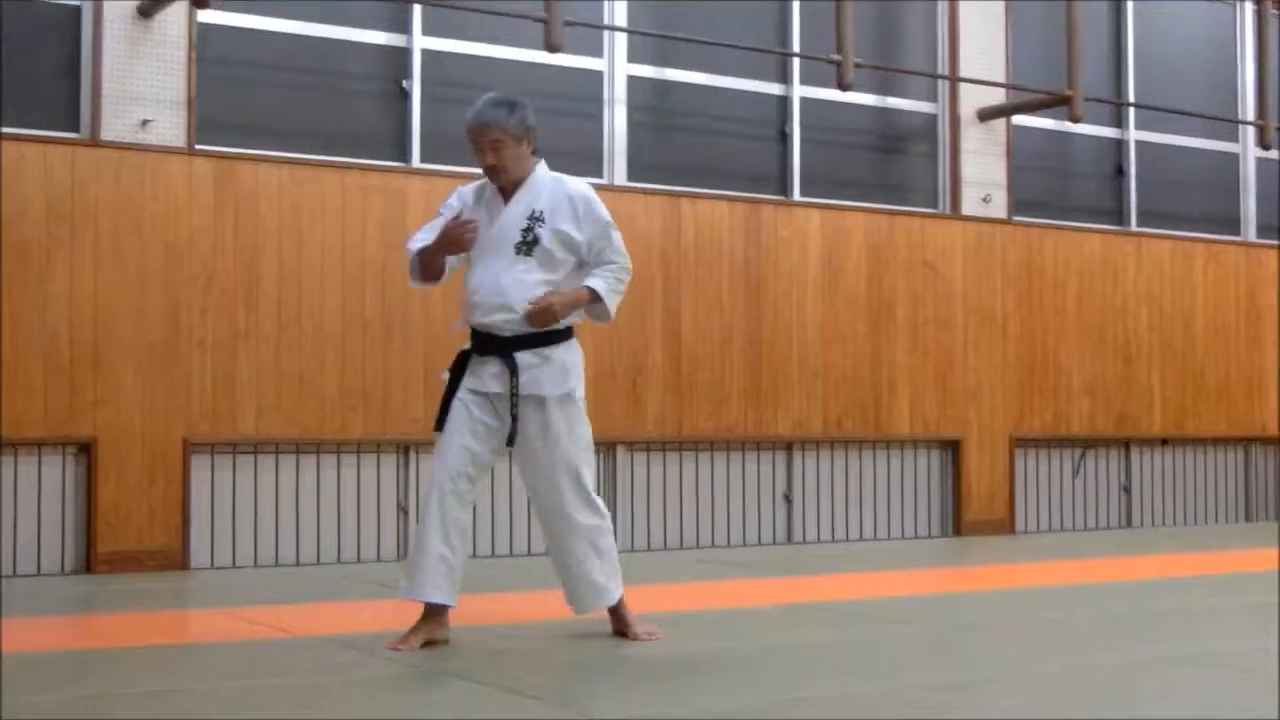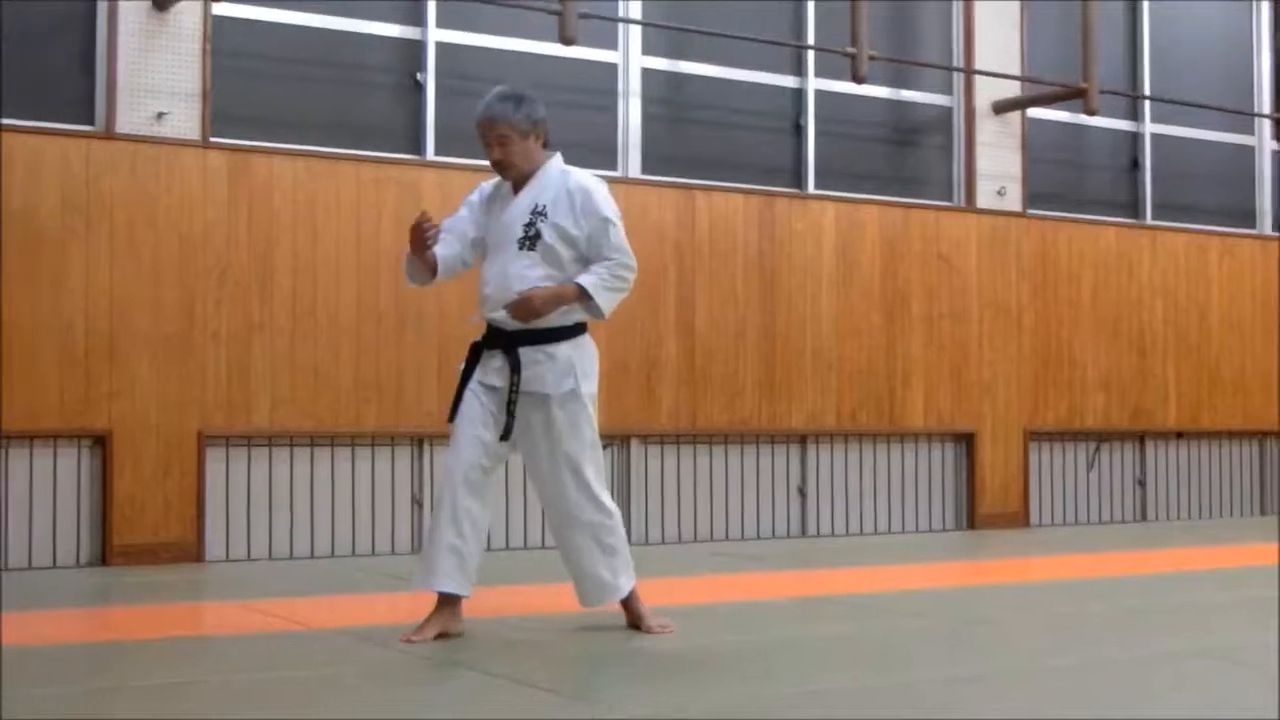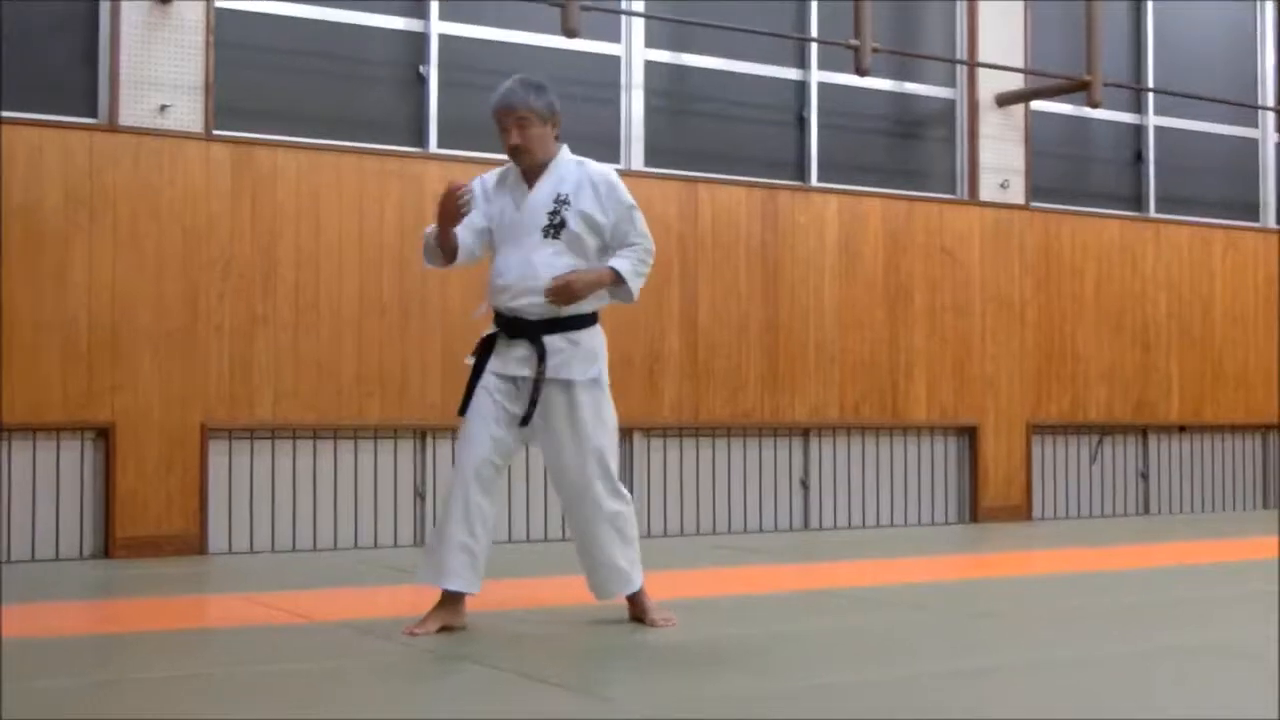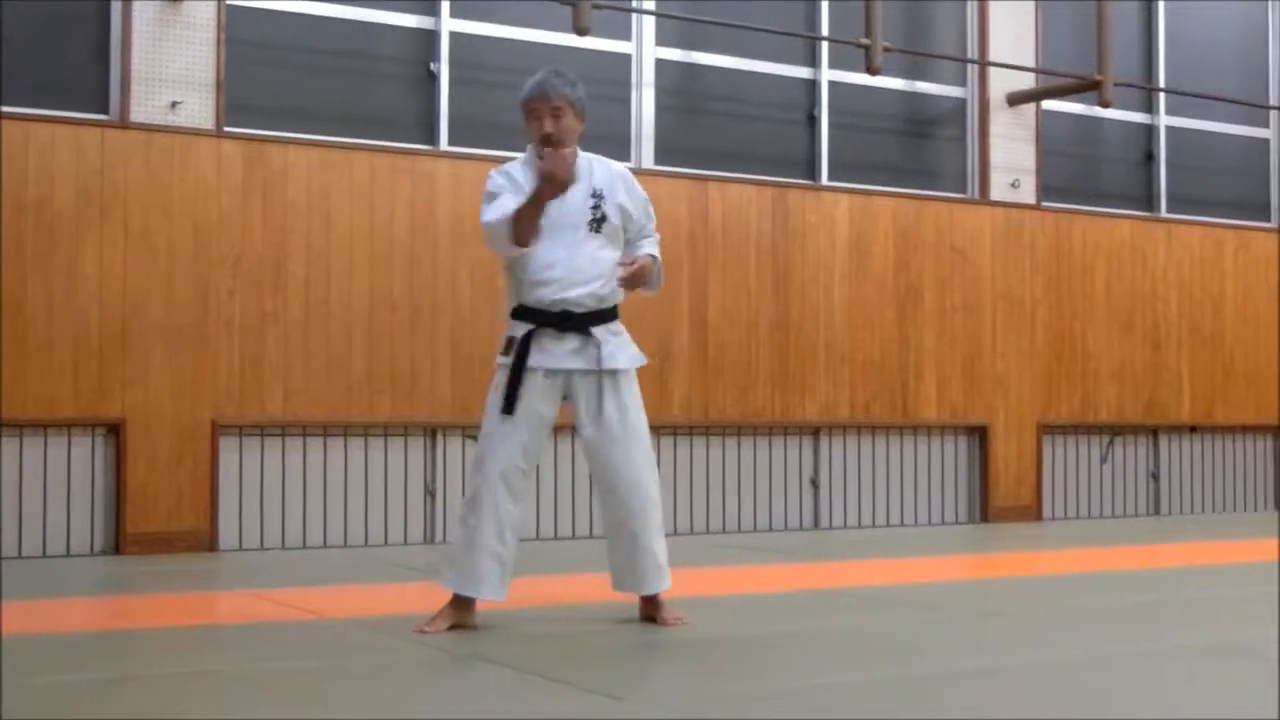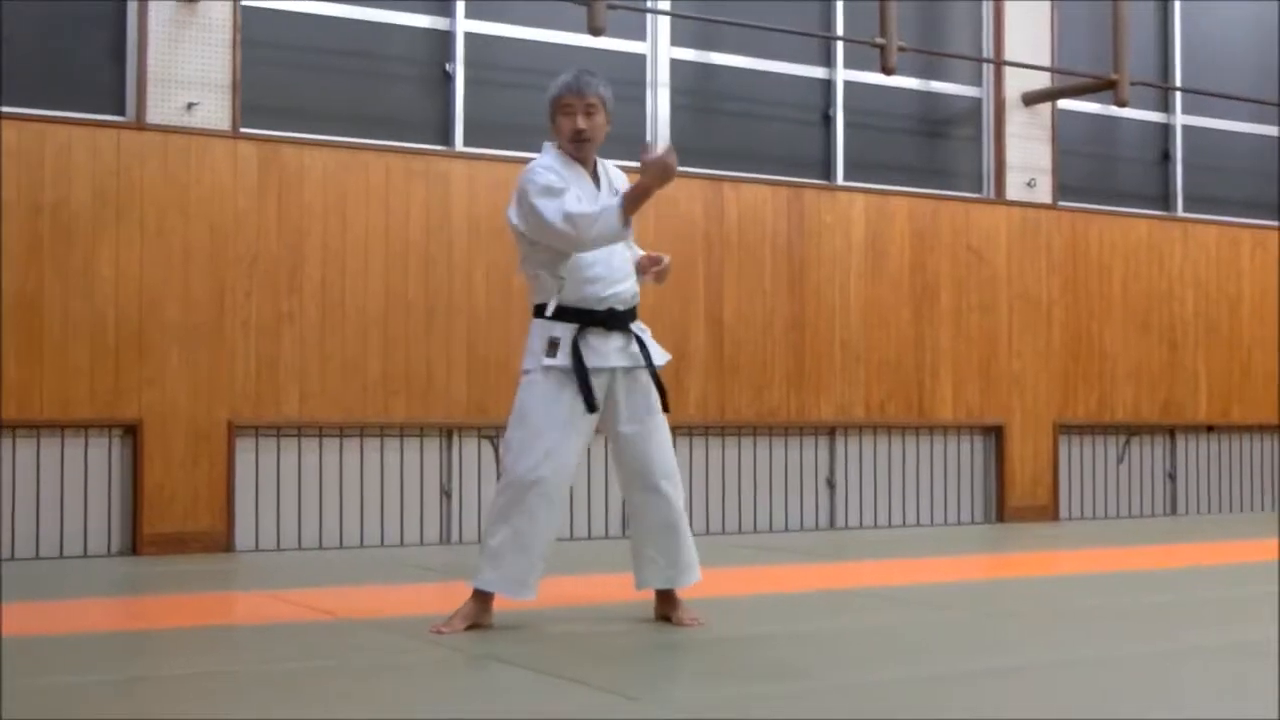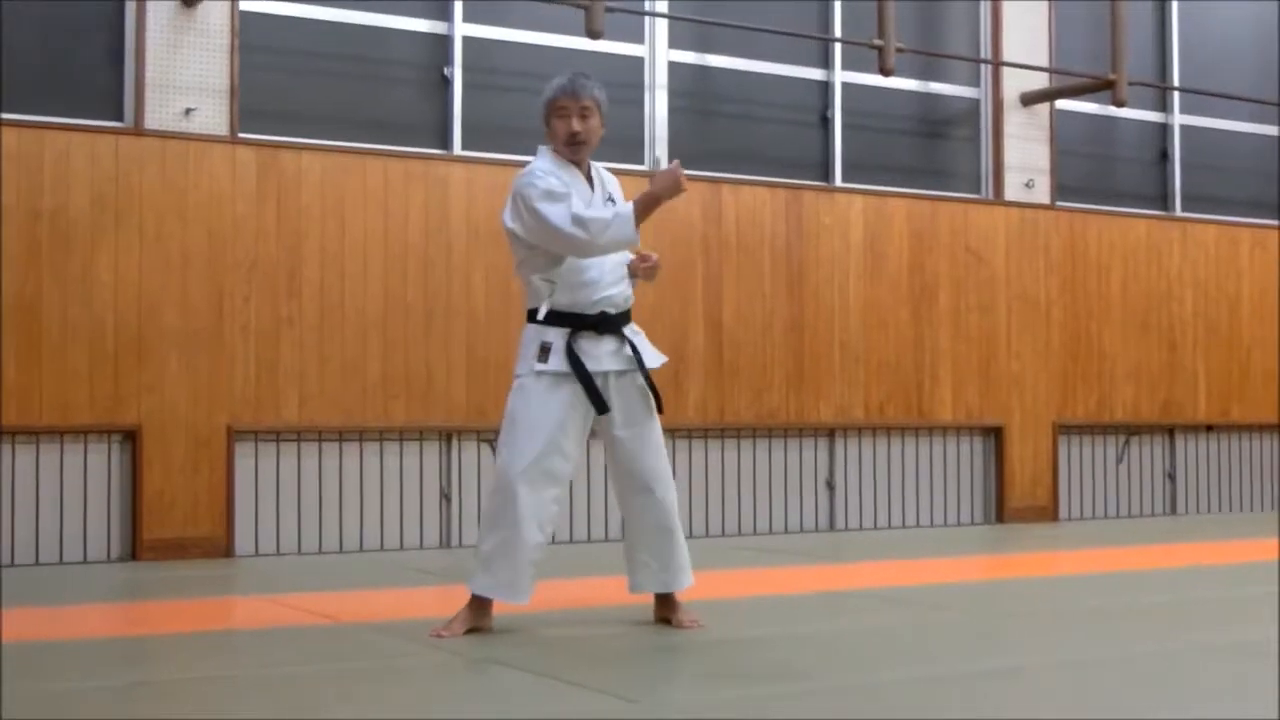
dt=0.2s
person 1, frame 1
left shoulder: (572, 196)
right shoulder: (468, 200)
left elbow: (615, 267)
right elbow: (421, 268)
left wrist: (573, 298)
right wrist: (442, 249)
left hip: (547, 366)
right hip: (482, 366)
left knee: (567, 492)
right knee: (448, 482)
left ankle: (615, 607)
right ankle: (434, 616)
person 1, frame 2
left shoulder: (581, 190)
right shoulder: (486, 198)
left elbow: (620, 268)
right elbow: (441, 264)
left wrist: (556, 295)
right wrist: (420, 248)
left hip: (556, 361)
right hip: (496, 359)
left knee: (574, 488)
right knee: (462, 473)
left ankle: (629, 599)
right ankle: (448, 606)
person 1, frame 3
left shoulder: (596, 180)
right shoulder: (491, 187)
left elbow: (639, 250)
right elbow: (450, 253)
left wrist: (592, 279)
right wrist: (445, 225)
left hip: (572, 350)
right hip: (507, 349)
left knee: (590, 477)
right knee: (473, 467)
left ankle: (635, 595)
right ankle: (452, 601)
person 1, frame 4
left shoulder: (615, 177)
right shoulder: (513, 178)
left elbow: (646, 237)
right elbow: (506, 241)
left wrist: (645, 266)
right wrist: (542, 195)
left hip: (602, 344)
right hip: (534, 345)
left knee: (630, 472)
right knee: (499, 468)
left ankle: (651, 595)
right ankle: (464, 601)
person 1, frame 5
left shoulder: (614, 178)
right shoulder: (541, 176)
right elbow: (582, 231)
left wrist: (647, 264)
right wrist: (648, 188)
left hip: (626, 342)
right hip: (564, 346)
left knee: (655, 472)
right knee: (536, 471)
left ankle: (667, 593)
right ankle: (484, 598)
person 1, frame 6
left shoulder: (606, 181)
right shoulder: (536, 182)
right elbow: (588, 236)
left wrist: (637, 265)
right wrist: (654, 197)
left hip: (618, 345)
right hip: (557, 351)
left knee: (648, 475)
right knee: (527, 474)
left ankle: (665, 597)
right ankle: (482, 603)
